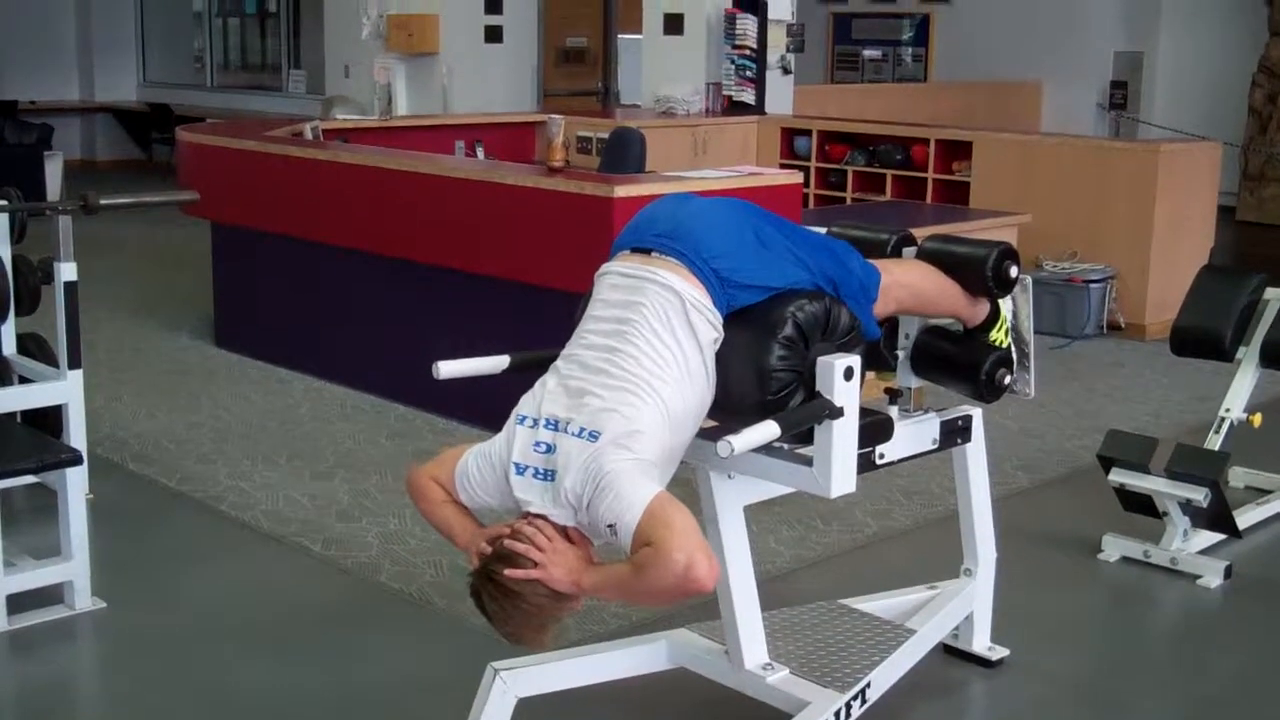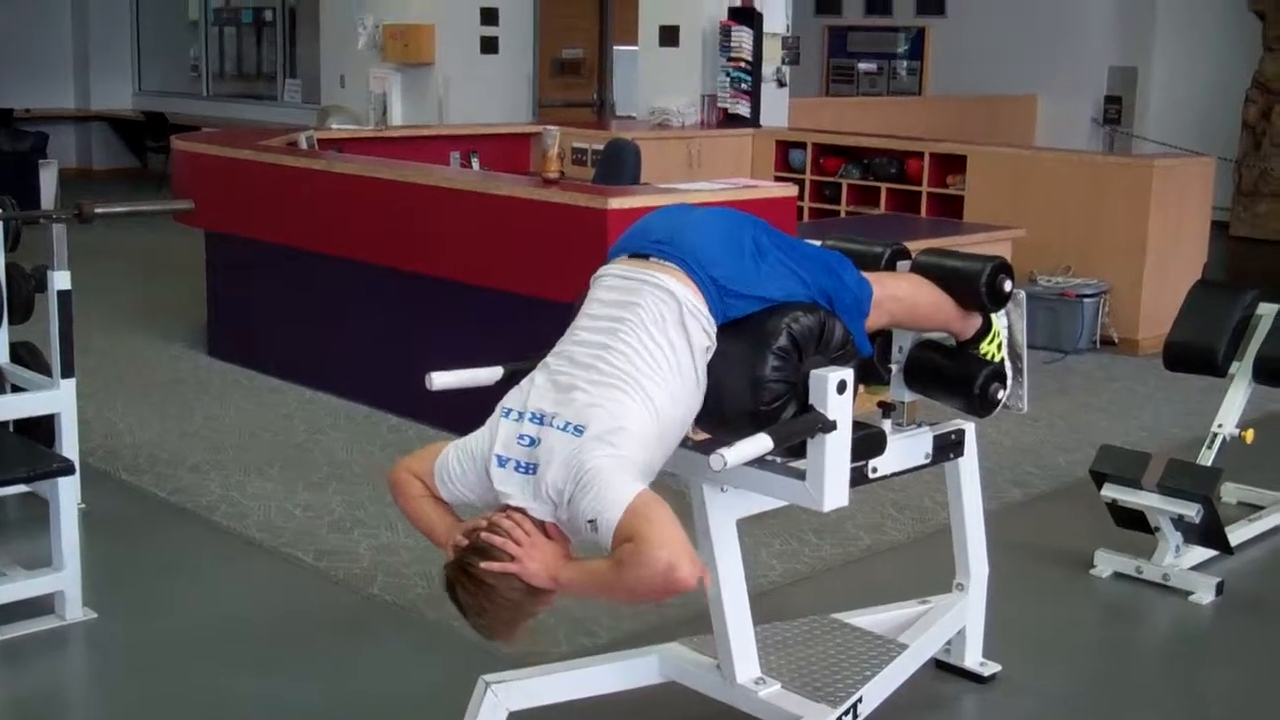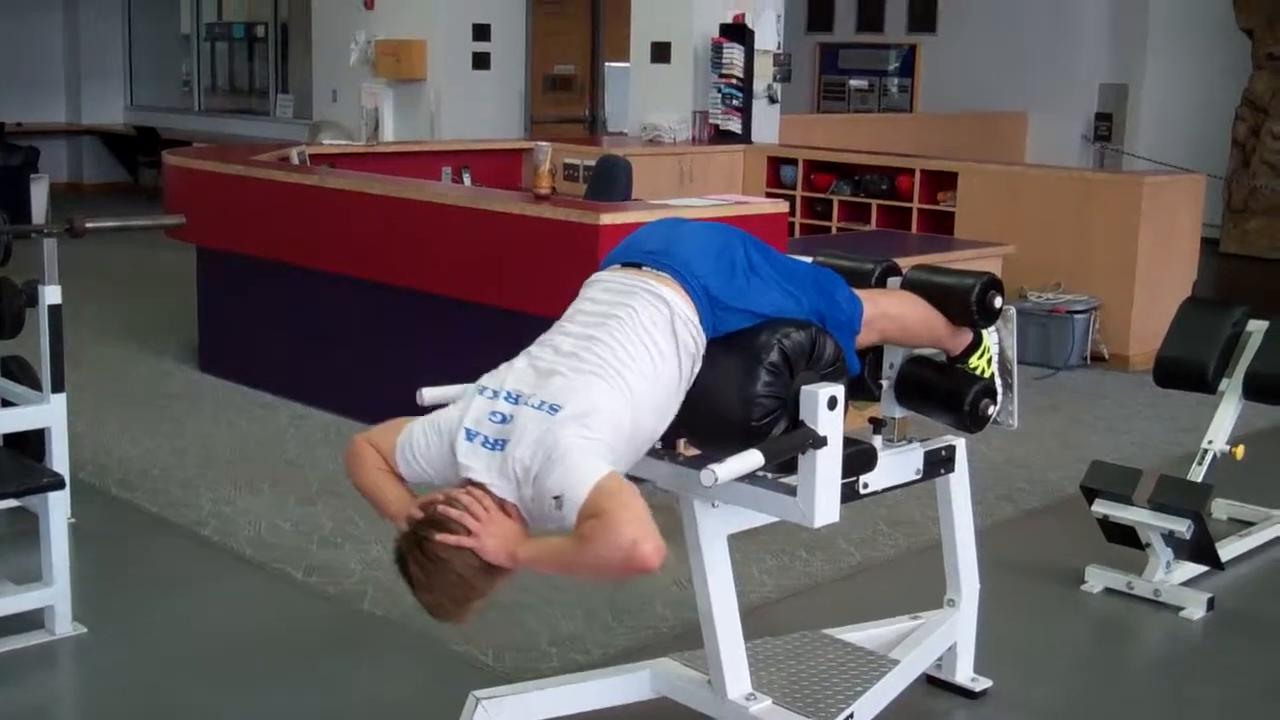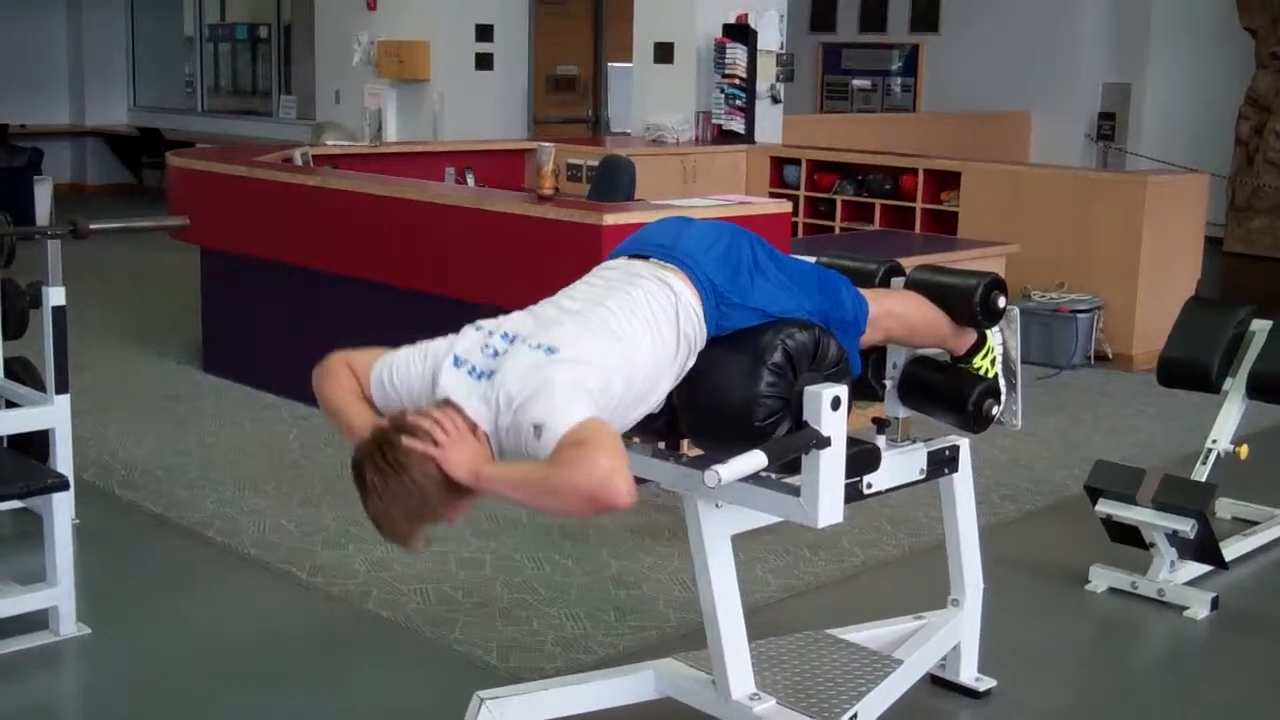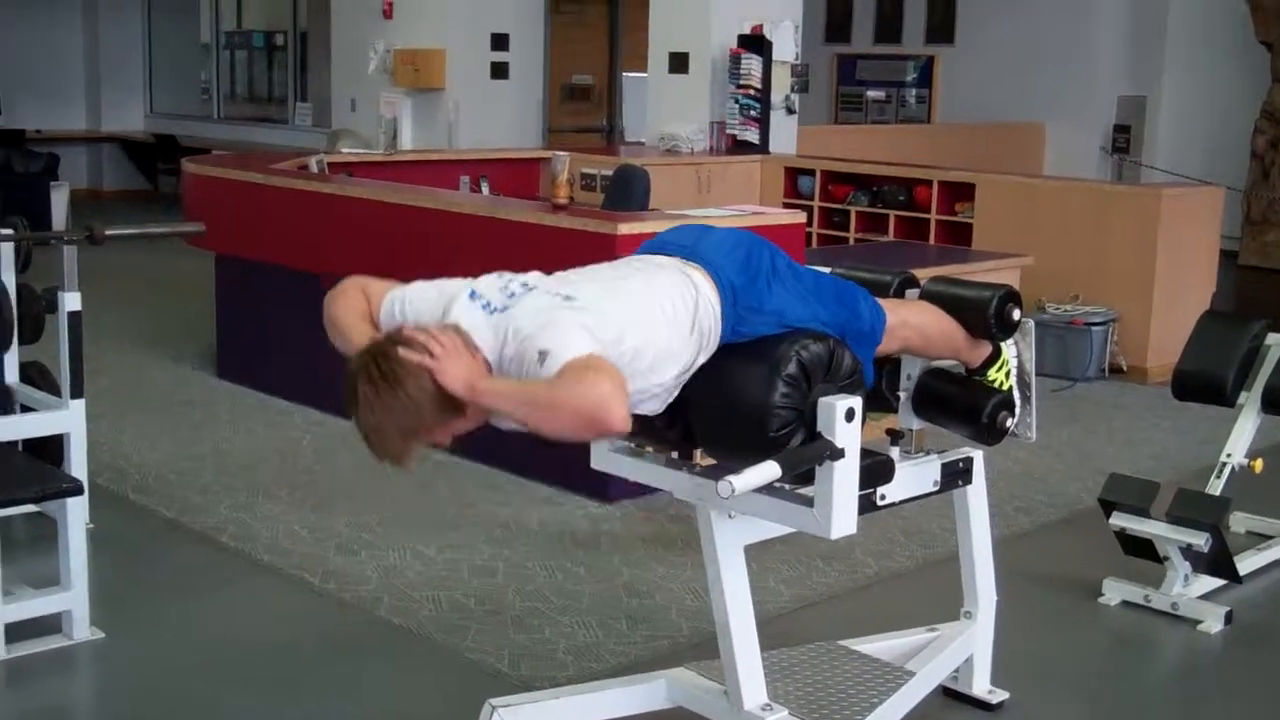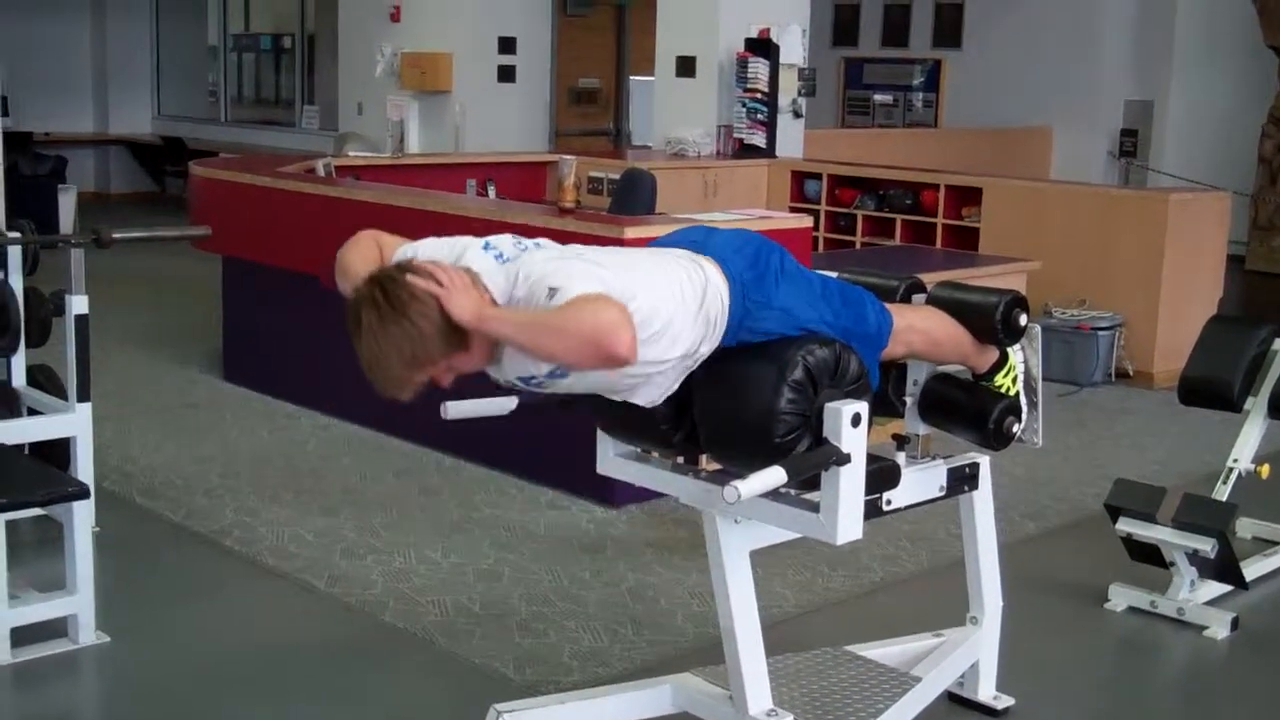
dt=0.2s
person 1, frame 1
left shoulder: (604, 480)
right shoulder: (509, 460)
left elbow: (691, 570)
right elbow: (424, 481)
left wrist: (587, 578)
right wrist: (474, 543)
left hip: (712, 254)
right hip: (649, 237)
left knee: (873, 291)
left ankle: (982, 313)
person 1, frame 2
left shoulder: (586, 476)
right shoulder: (491, 454)
left elbow: (674, 567)
right elbow: (406, 474)
left wrist: (563, 574)
right wrist: (453, 539)
left hip: (706, 265)
right hip: (642, 247)
left knee: (866, 304)
left ankle: (974, 328)
person 1, frame 3
left shoulder: (554, 457)
right shoulder: (459, 434)
left elbow: (637, 547)
right elbow: (364, 450)
left wrist: (522, 549)
right wrist: (409, 518)
left hip: (698, 282)
right hip: (635, 261)
left knee: (857, 322)
left ankle: (965, 342)
person 1, frame 4
left shoulder: (536, 402)
right shoulder: (442, 370)
left elbow: (610, 485)
right elbow: (333, 372)
left wrist: (486, 471)
right wrist: (380, 446)
left hip: (707, 285)
right hip: (641, 258)
left knee: (858, 320)
left ankle: (969, 343)
person 1, frame 5
left shoulder: (540, 343)
right shoulder: (449, 309)
left elbow: (606, 410)
right elbow: (347, 296)
left wrist: (483, 385)
right wrist: (376, 368)
left hip: (727, 287)
right hip: (665, 263)
left knee: (875, 331)
left ankle: (985, 357)
person 1, frame 6
left shoulder: (544, 292)
right shoulder: (451, 265)
left elbow: (612, 341)
right elbow: (361, 249)
left wrist: (485, 319)
right wrist: (385, 320)
left hip: (737, 284)
right hip: (678, 260)
left knee: (886, 335)
left ankle: (992, 363)
